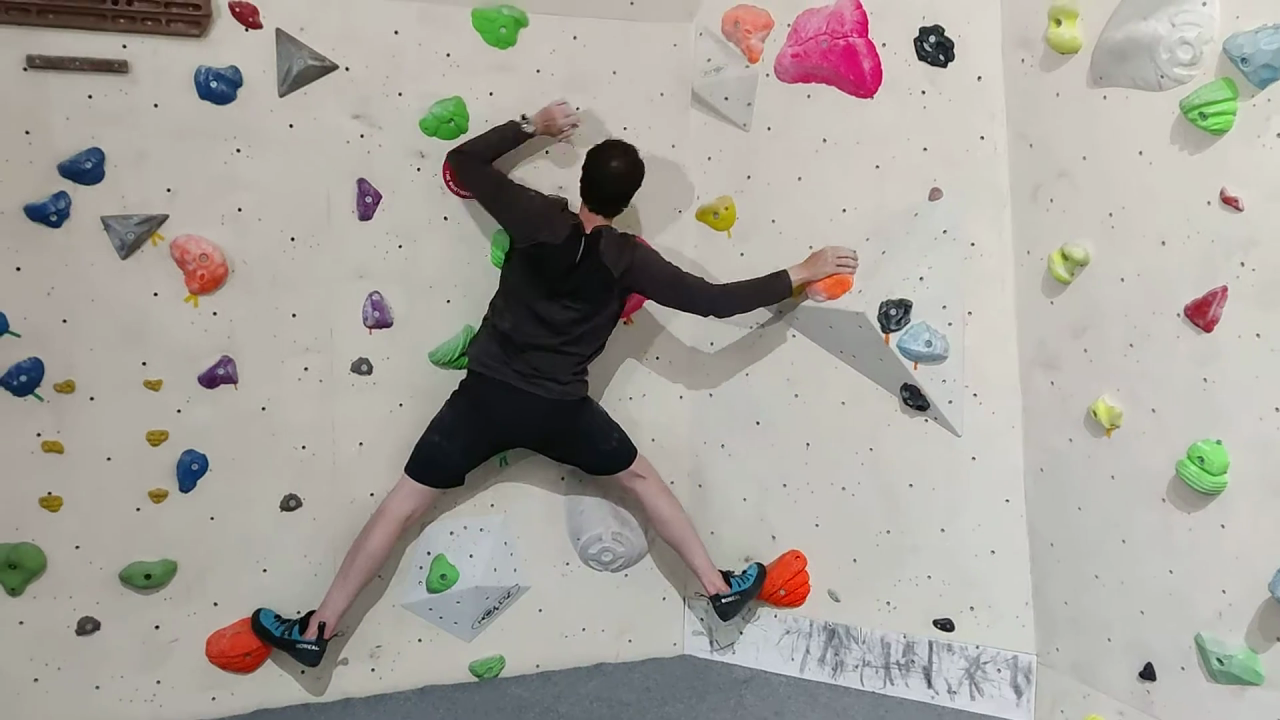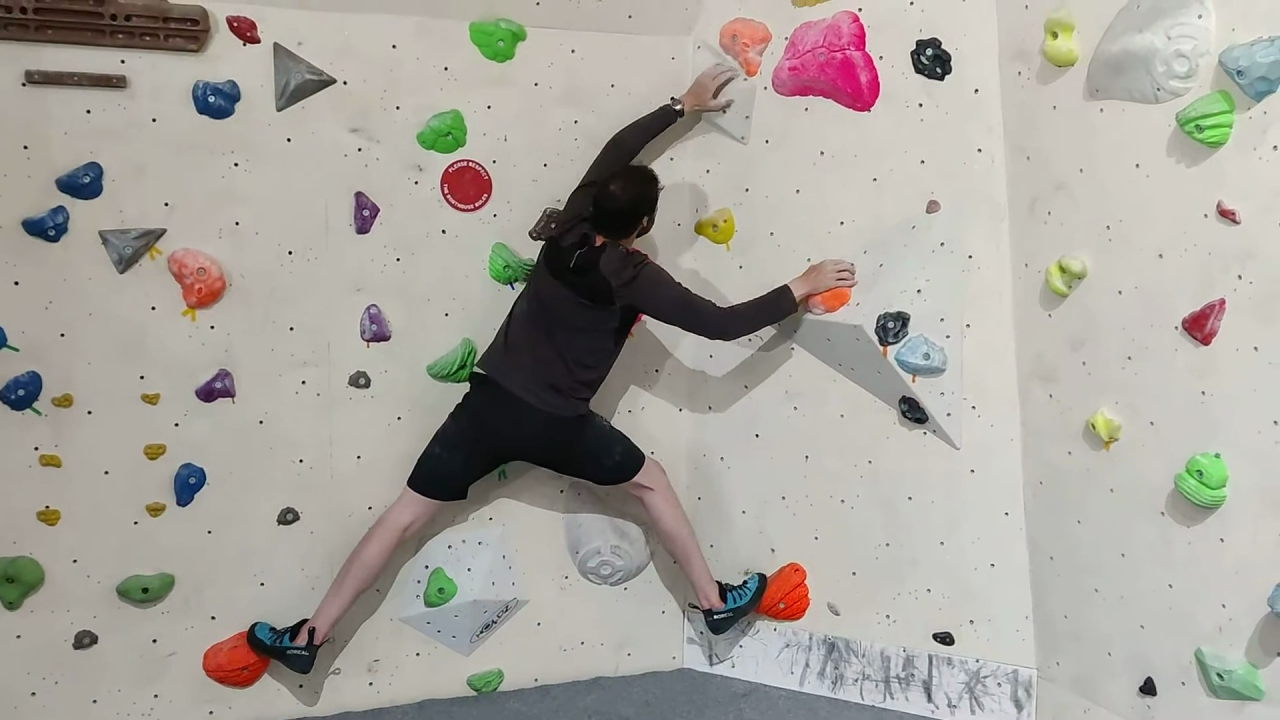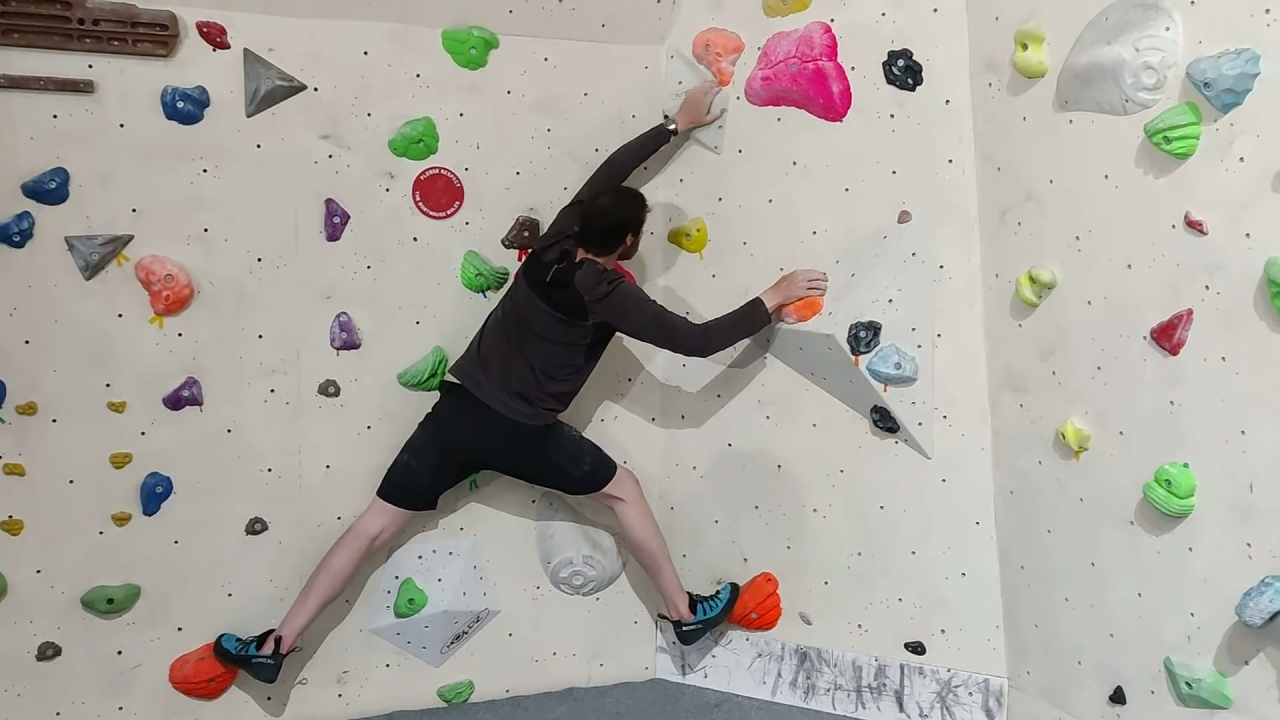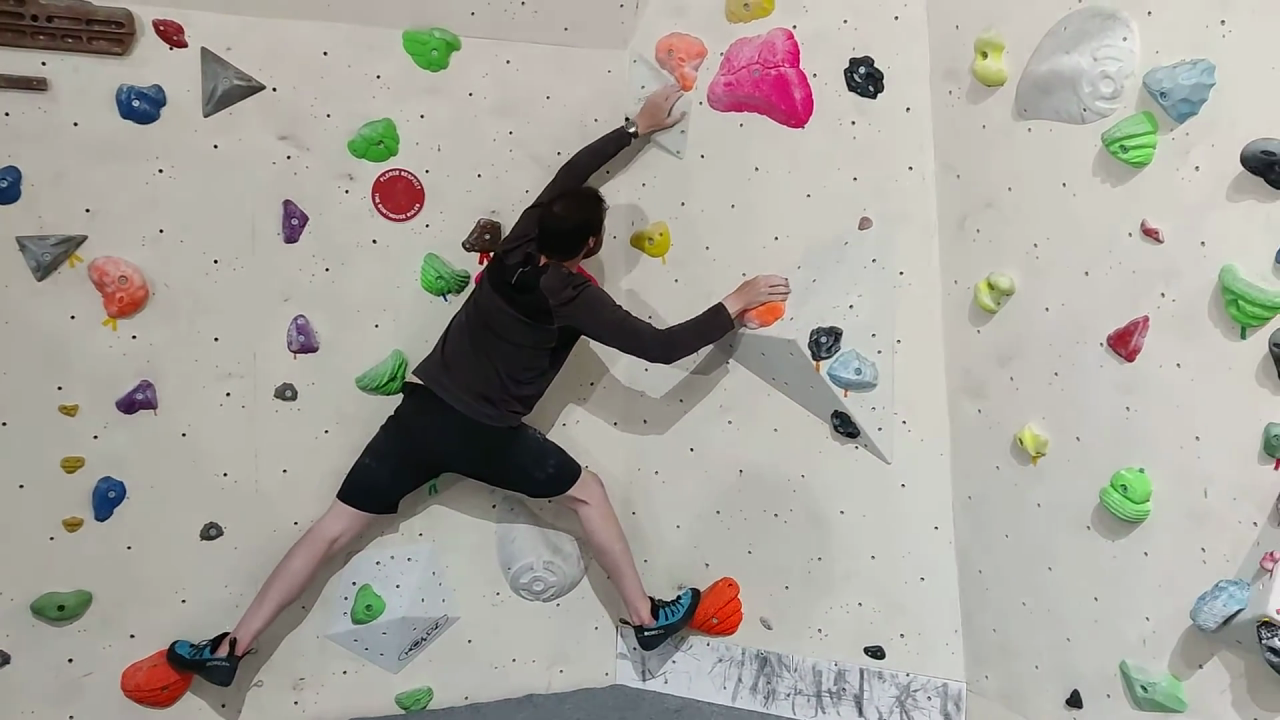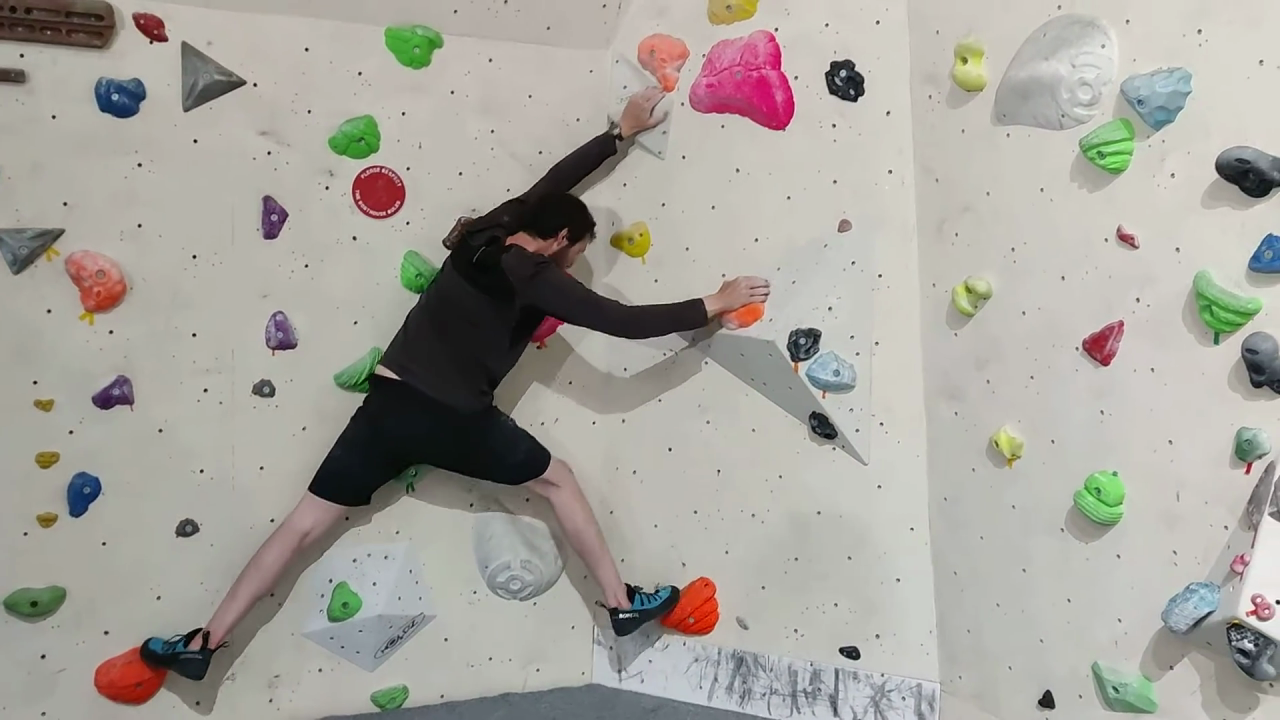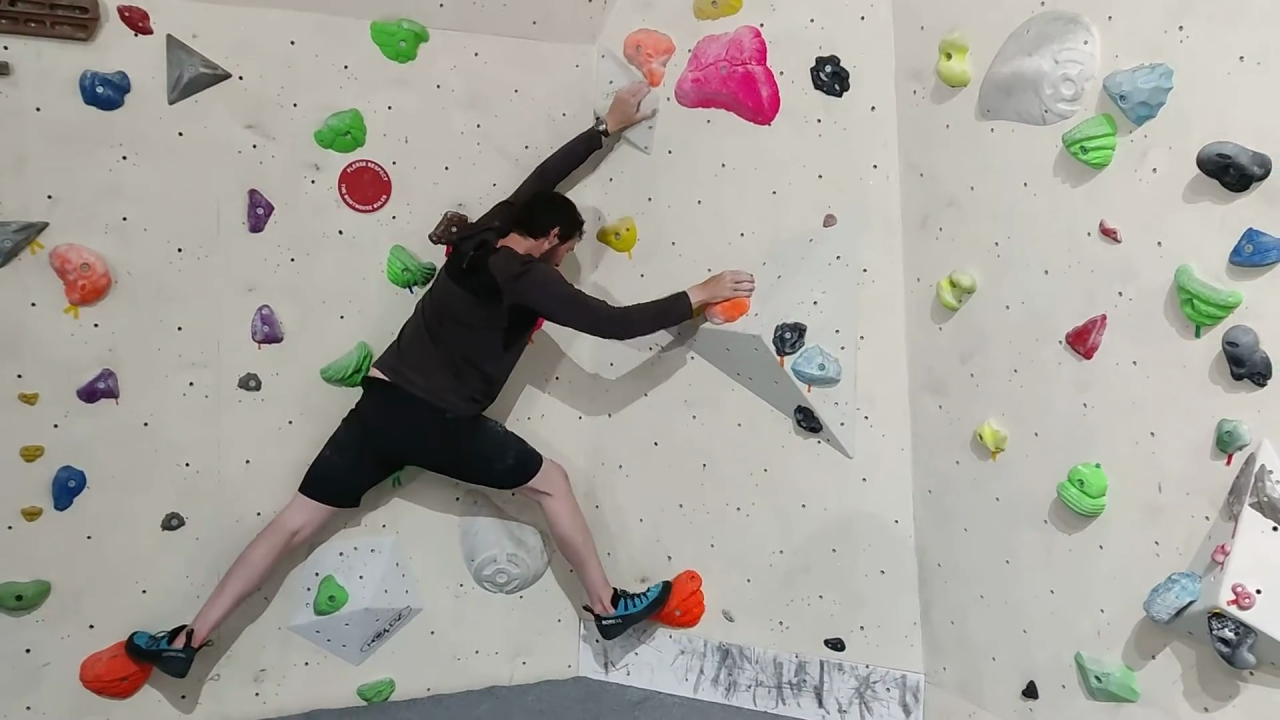
dt=0.7s
person 1, frame 1
left shoulder: (537, 218)
right shoulder: (626, 257)
left elbow: (462, 163)
right elbow: (714, 300)
left wrist: (534, 125)
right wrist: (801, 274)
left hip: (487, 395)
right hip: (560, 409)
left knee: (403, 503)
right knee: (641, 476)
left ankle: (317, 629)
right ankle: (718, 587)
person 1, frame 2
left shoulder: (570, 226)
right shoulder: (632, 277)
left elbow: (616, 151)
right elbow: (722, 323)
left wrist: (682, 107)
right wrist: (801, 288)
left hip: (489, 404)
right hip: (556, 425)
left knee: (403, 515)
right knee: (651, 482)
left ankle: (309, 636)
right ankle: (714, 602)
person 1, frame 3
left shoulder: (556, 240)
right shoulder: (607, 294)
left elbow: (610, 169)
right elbow: (698, 340)
left wrist: (675, 125)
right wrist: (773, 299)
left hip: (458, 412)
right hip: (521, 434)
left knee: (373, 525)
right knee: (623, 490)
left ankle: (275, 645)
right ankle: (683, 613)
person 1, frame 4
left shoulder: (520, 242)
right shoulder: (574, 299)
left elbow: (569, 172)
right elbow: (662, 347)
left wrist: (635, 128)
right wrist: (734, 304)
left hip: (421, 412)
right hip: (483, 434)
left knee: (331, 530)
right knee: (588, 493)
left ankle: (230, 649)
right ankle: (645, 618)
person 1, frame 5
left shoulder: (484, 232)
right shoulder: (536, 279)
left elbow: (553, 180)
right elbow: (627, 322)
left wrist: (620, 133)
right wrist: (712, 305)
left hip: (388, 404)
right hip: (452, 420)
left knee: (304, 523)
right knee: (559, 480)
left ankle: (204, 643)
right ankle: (620, 602)
person 1, frame 6
left shoulder: (481, 237)
right shoulder: (527, 279)
left elbow: (541, 177)
right elbow: (618, 323)
left wrist: (606, 128)
right wrist: (699, 295)
left hip: (380, 406)
right hip: (441, 425)
left knee: (293, 523)
right knee: (552, 482)
left ankle: (188, 641)
right ankle: (607, 606)
